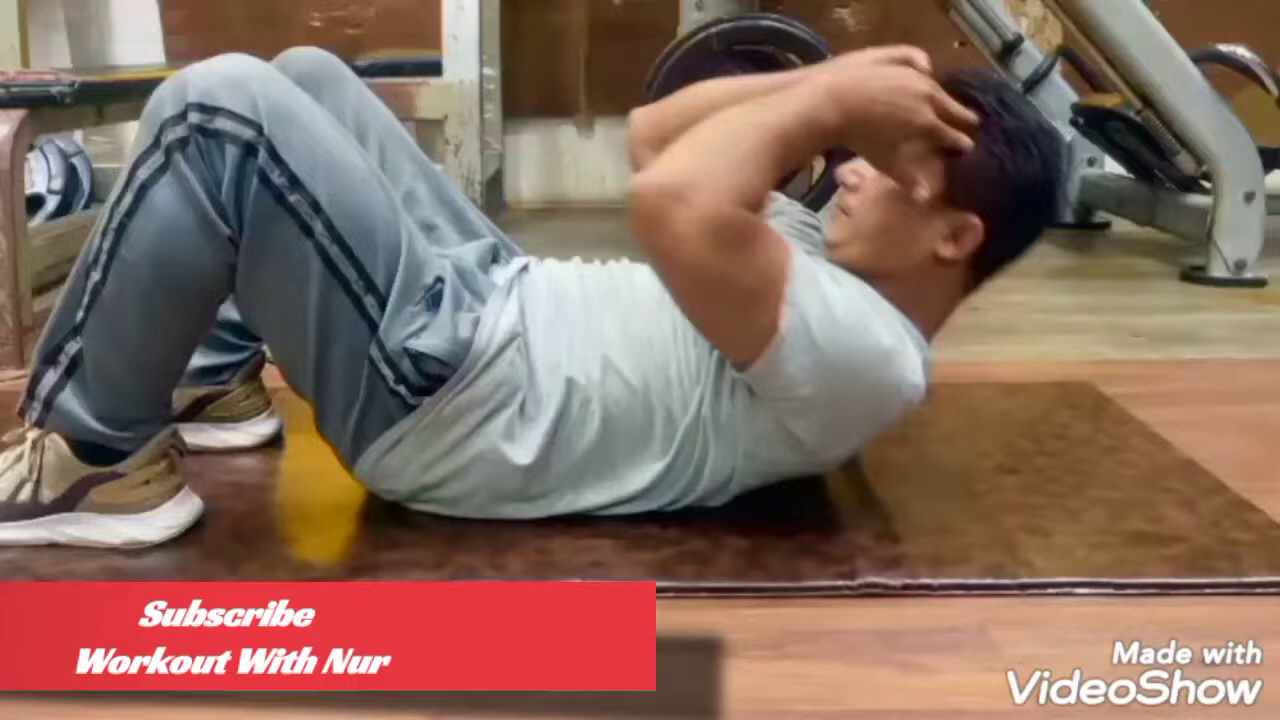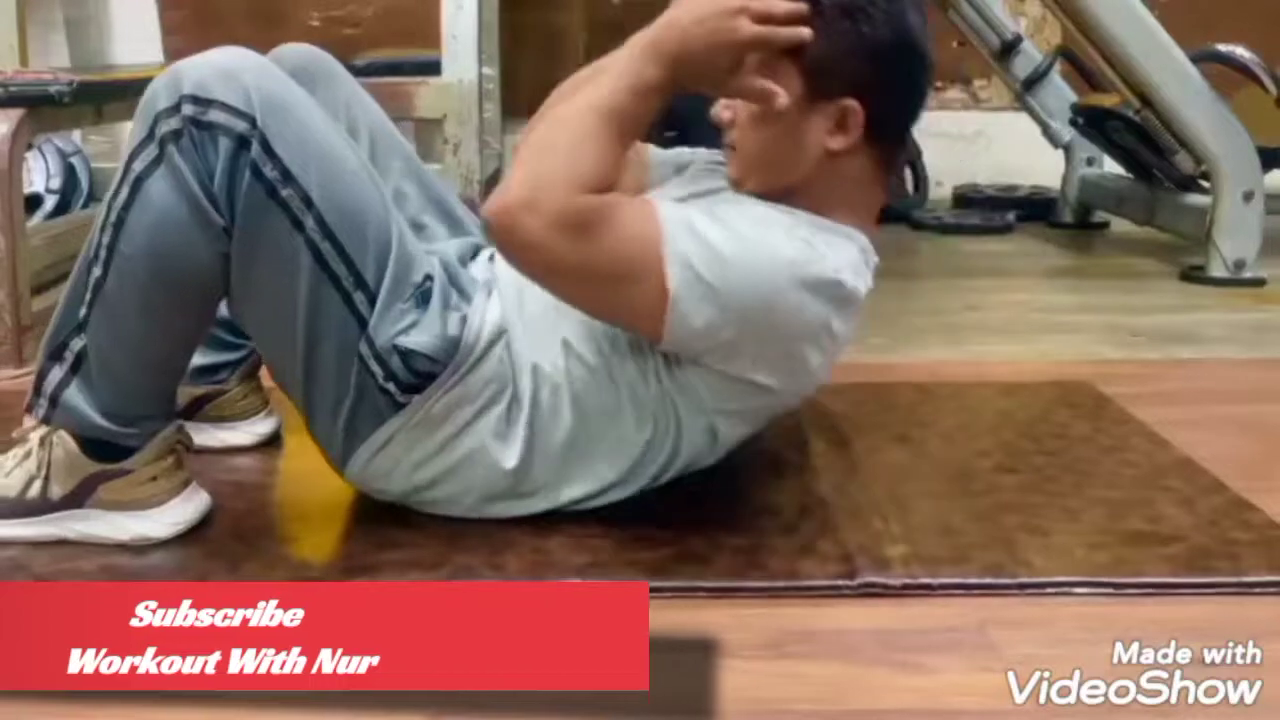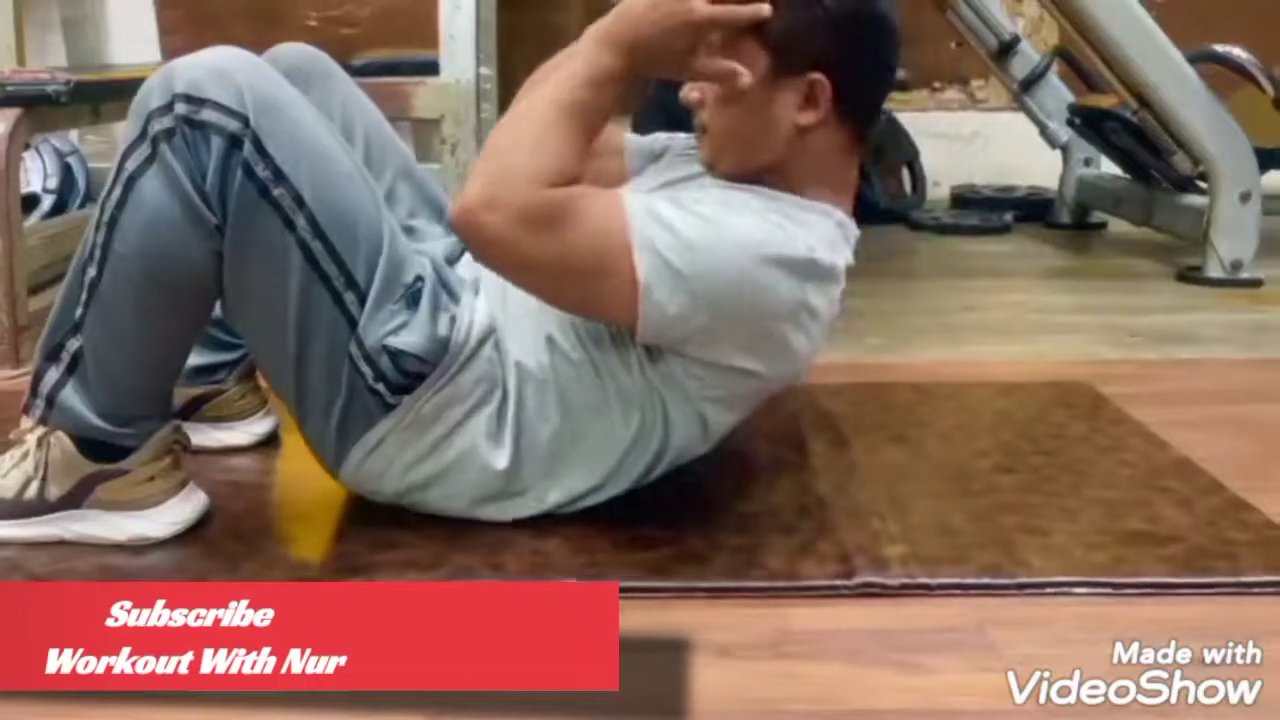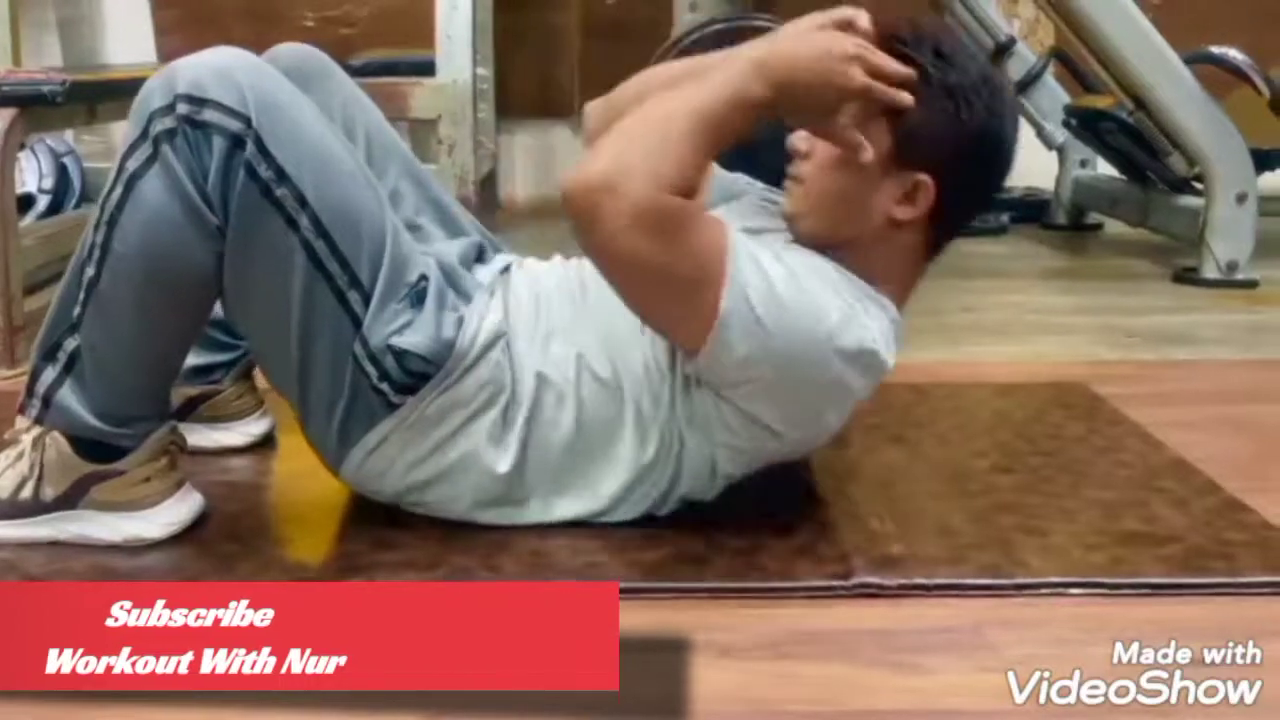
dt=0.2s
person 1, frame 1
left shoulder: (866, 355)
right shoulder: (839, 268)
left elbow: (666, 199)
right elbow: (653, 134)
left wrist: (828, 98)
right wrist: (831, 96)
left hip: (444, 400)
right hip: (501, 307)
left knee: (221, 109)
right knee: (303, 74)
left ankle: (89, 456)
right ankle: (217, 374)
person 1, frame 2
left shoulder: (784, 276)
right shoulder: (777, 201)
left elbow: (530, 214)
right elbow: (581, 159)
left hip: (429, 407)
right hip: (472, 313)
left knee: (213, 104)
left ankle: (99, 456)
right ankle: (213, 376)
person 1, frame 3
left shoulder: (768, 263)
right shoulder: (750, 175)
left elbow: (497, 209)
right elbow: (547, 140)
left hip: (423, 403)
right hip: (456, 310)
left knee: (206, 103)
right knee: (290, 74)
left ankle: (102, 459)
right ankle: (207, 378)
person 1, frame 4
left shoulder: (822, 338)
right shoulder: (802, 241)
left elbow: (603, 191)
right elbow: (614, 121)
left hip: (430, 400)
right hip: (477, 307)
left knee: (206, 102)
left ankle: (96, 457)
right ankle: (198, 374)
